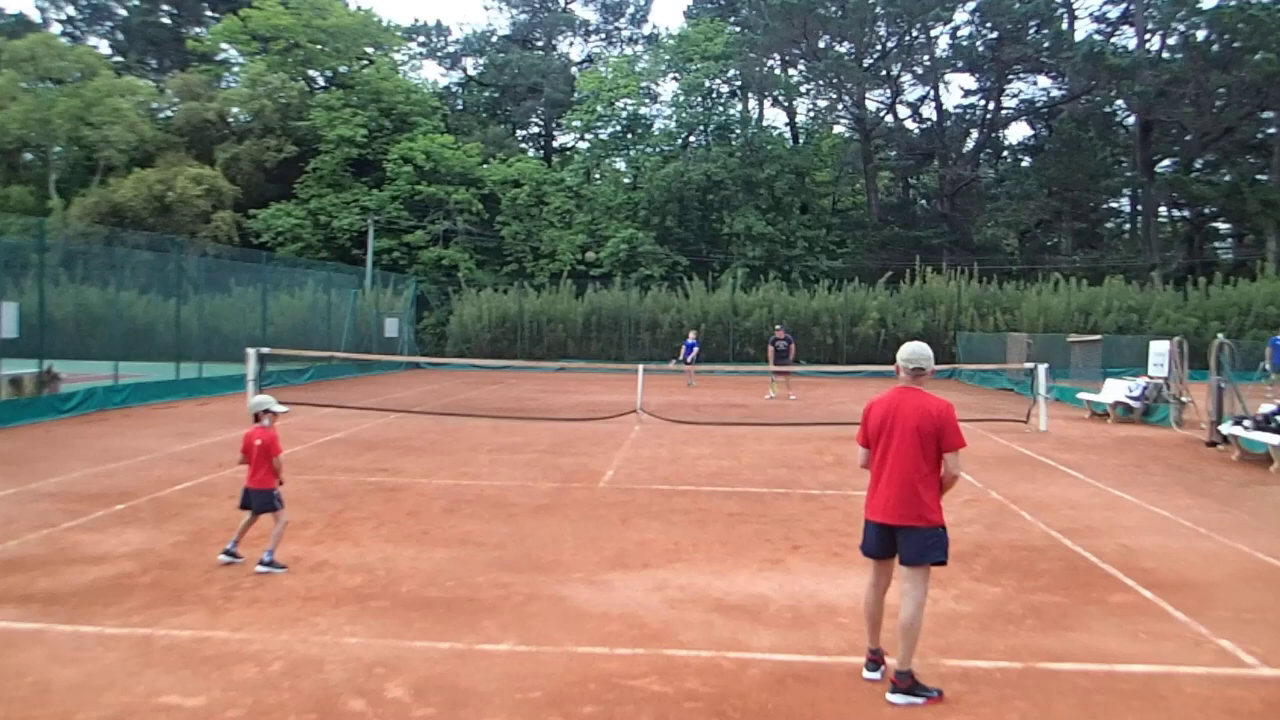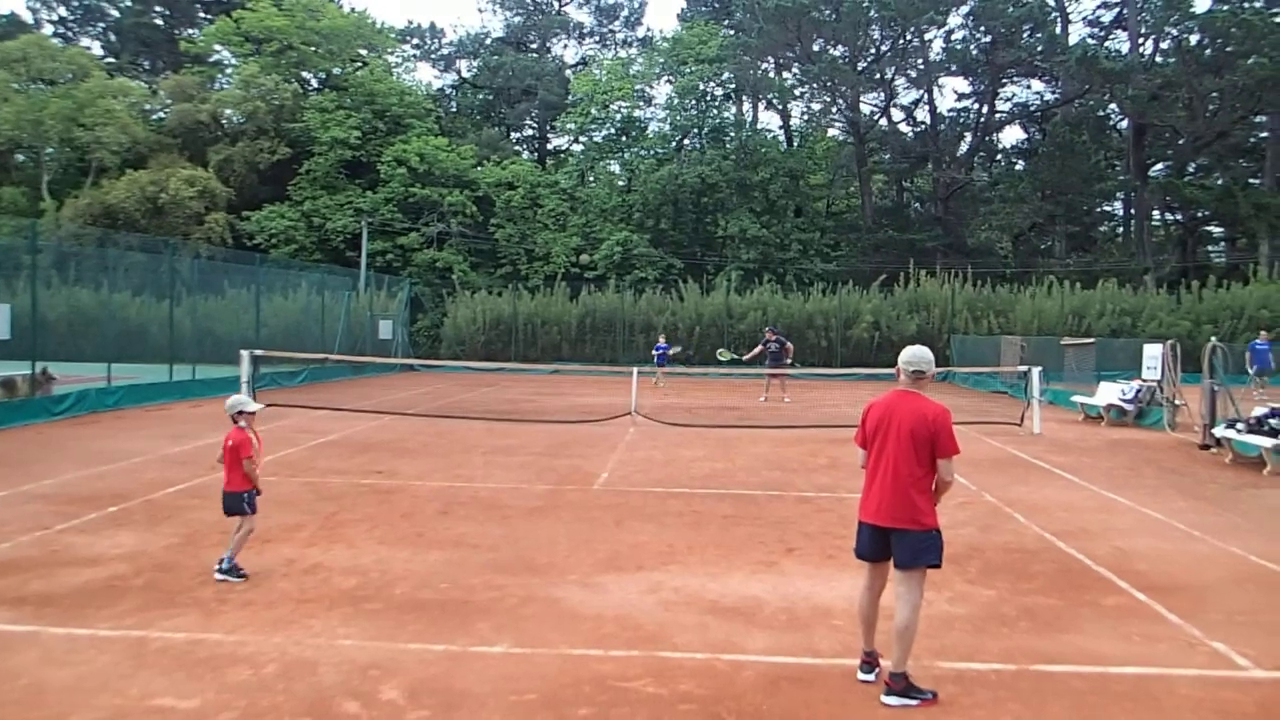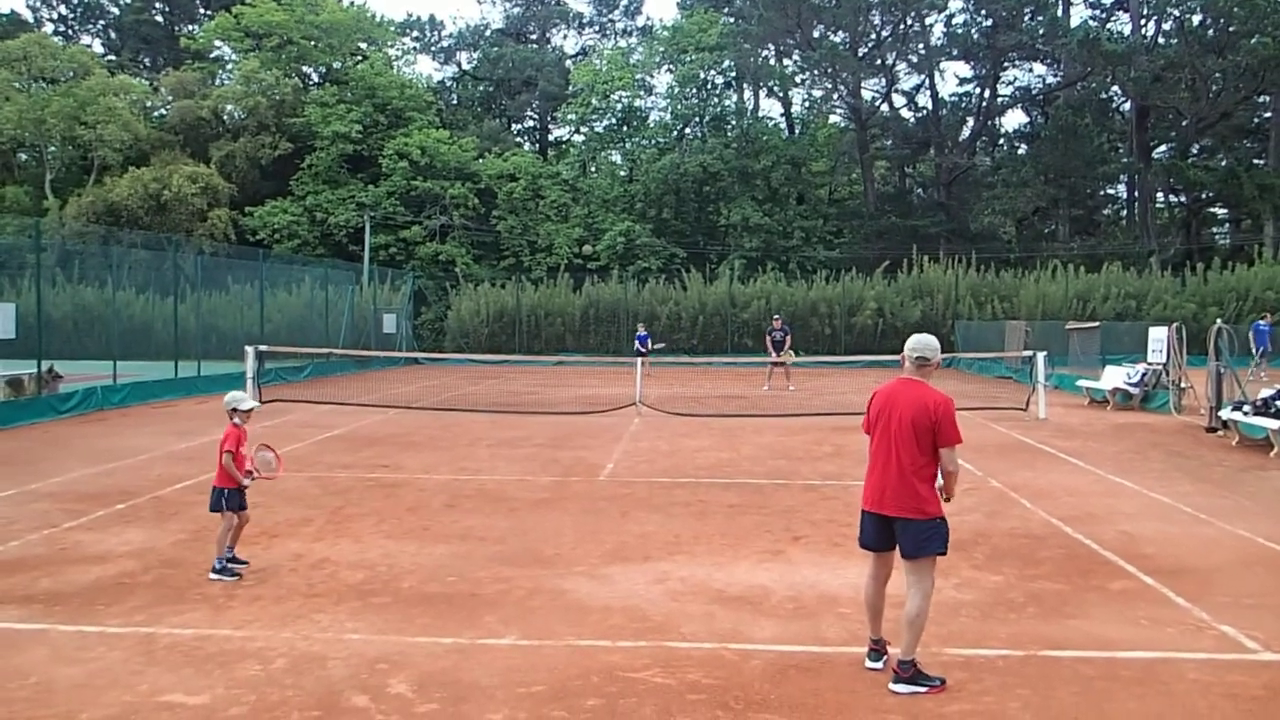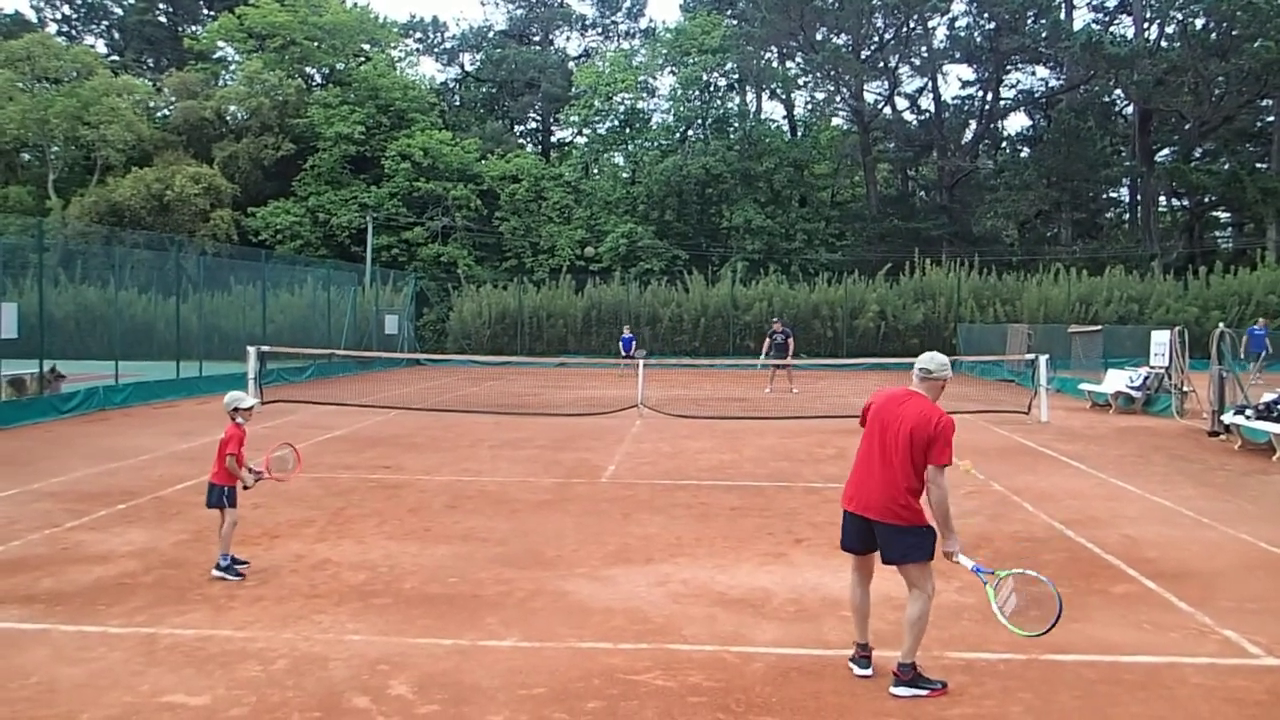
dt=0.7s
person 1, frame 1
left shoulder: (874, 406)
right shoulder: (940, 410)
left elbow: (863, 461)
right elbow: (953, 470)
right wrist: (935, 492)
left hip: (879, 509)
right hip: (920, 514)
left knee: (878, 581)
right knee: (914, 593)
left ankle: (874, 657)
right ankle: (902, 680)
person 1, frame 2
left shoulder: (873, 408)
right shoulder: (936, 414)
left elbow: (864, 461)
right elbow: (946, 476)
right wrist: (933, 498)
left hip: (873, 511)
right hip: (914, 518)
left knee: (872, 583)
right knee: (909, 596)
left ankle: (868, 659)
right ankle: (896, 682)
person 1, frame 3
left shoulder: (879, 395)
right shoulder: (939, 403)
right elbow: (950, 465)
right wrist: (948, 490)
left hip: (875, 499)
right hip: (917, 506)
left knee: (878, 573)
right knee: (920, 585)
left ankle: (876, 647)
right ankle: (905, 670)
person 1, frame 4
left shoulder: (879, 399)
right shoulder: (940, 421)
right elbow: (935, 485)
right wrist: (948, 535)
left hip: (856, 502)
right hip: (899, 513)
left knee: (861, 575)
right knee: (922, 589)
left ankle: (862, 654)
right ankle: (905, 673)
person 2, frame 1
left shoulder: (249, 434)
right shoulder: (271, 436)
left elbow: (242, 459)
right elbow: (277, 463)
right wrist: (280, 477)
left hip: (251, 485)
right hip: (266, 486)
left knee: (252, 516)
right knee: (281, 520)
left ankle: (230, 550)
right ankle: (267, 560)
person 2, frame 2
left shoulder: (231, 435)
right shoulder: (245, 437)
left elbow: (221, 459)
right elbow: (248, 467)
right wrist: (257, 484)
left hip: (230, 487)
right hip: (241, 489)
left knee: (243, 524)
right knee: (248, 527)
left ankle: (227, 561)
right ankle: (226, 568)
person 2, frame 3
left shoulder: (241, 431)
right shoulder: (233, 433)
right elbow: (226, 461)
left wrist: (244, 471)
right wrist: (242, 479)
left hip: (234, 485)
right hip: (226, 486)
left knee: (243, 518)
right knee: (228, 523)
left ankle: (229, 555)
right ankle: (218, 567)
person 2, frame 4
left shoulder: (238, 430)
right shoulder: (235, 433)
right elbow: (230, 463)
left wrist: (250, 469)
right wrist: (245, 480)
left hip: (224, 482)
right hip: (223, 483)
left knee: (226, 519)
right knee: (231, 520)
left ankle: (226, 557)
right ankle: (222, 565)
